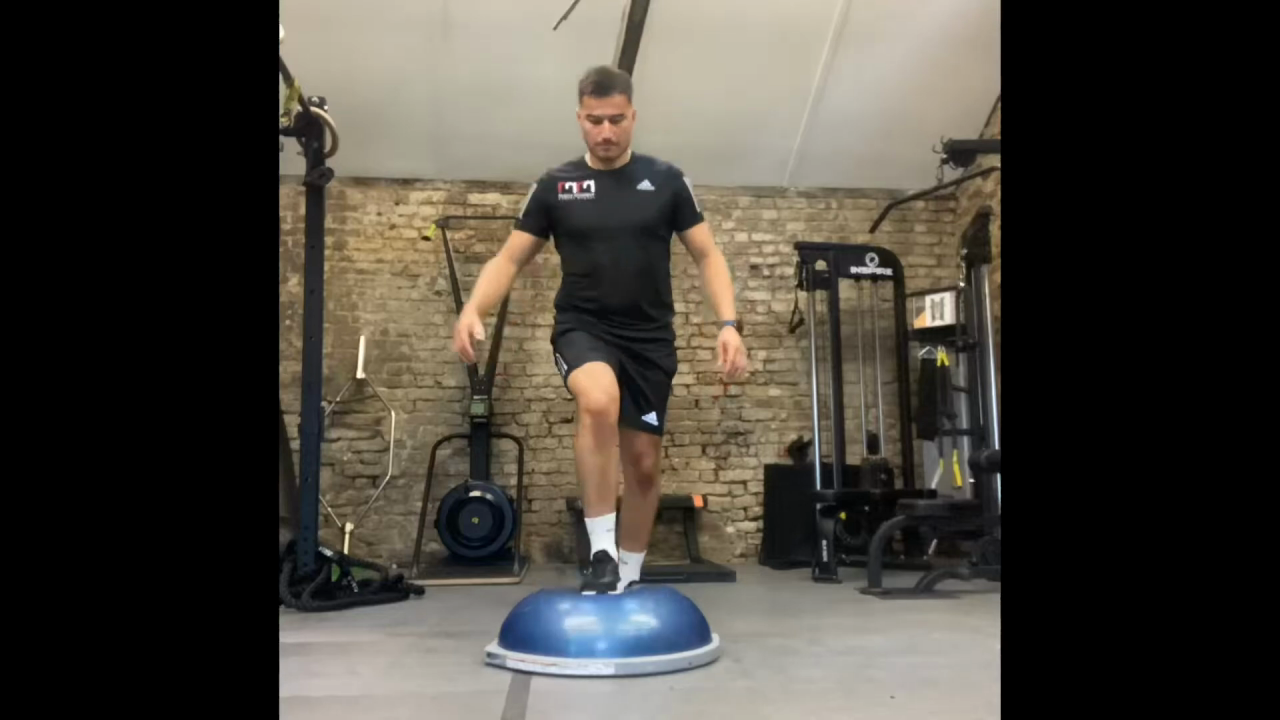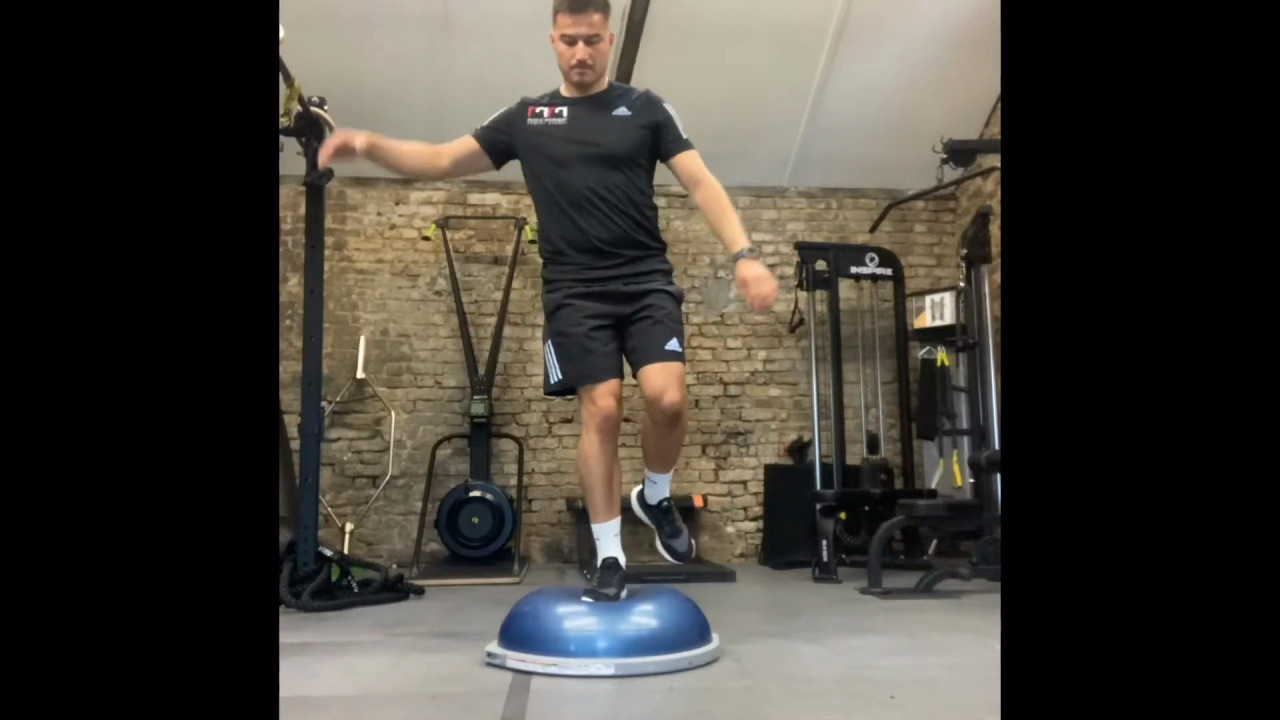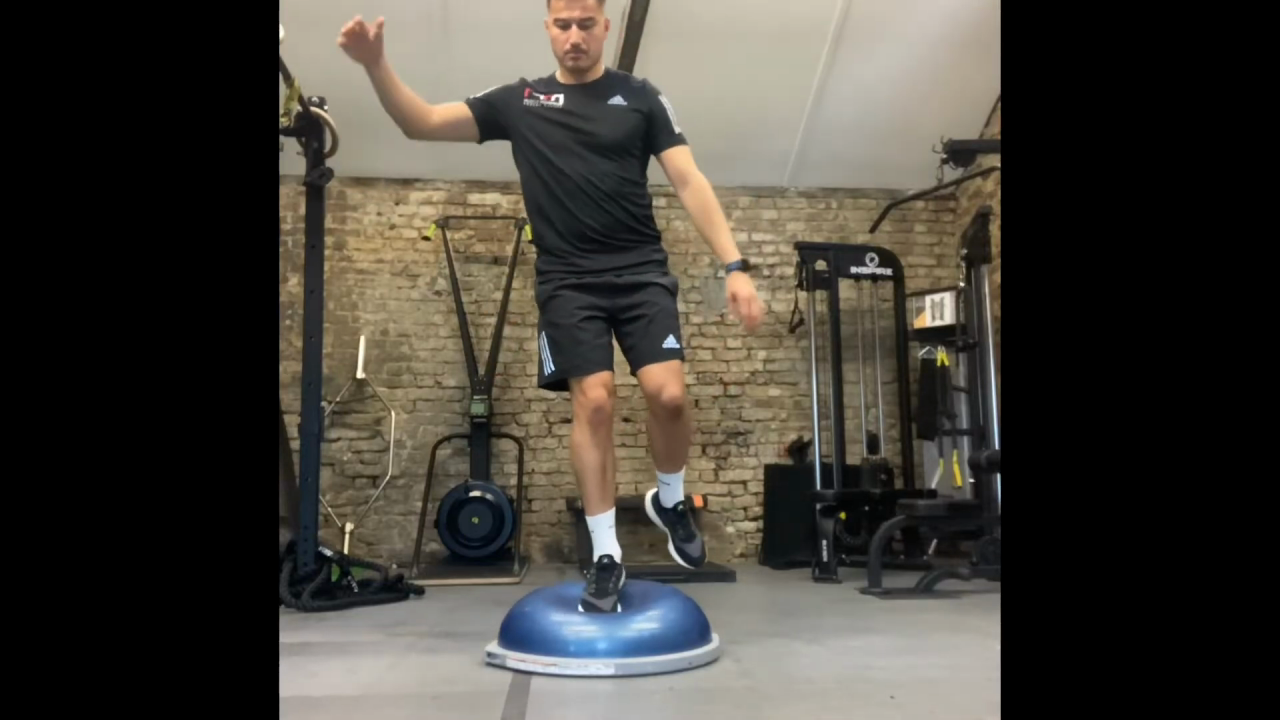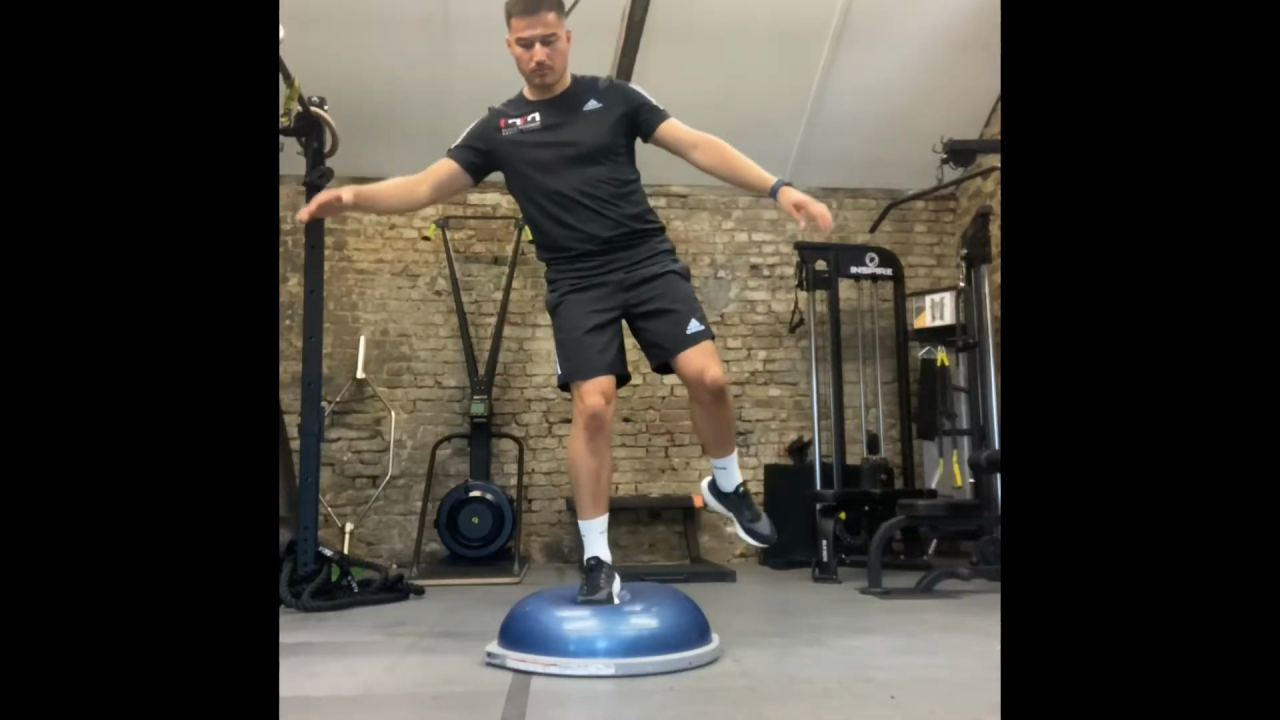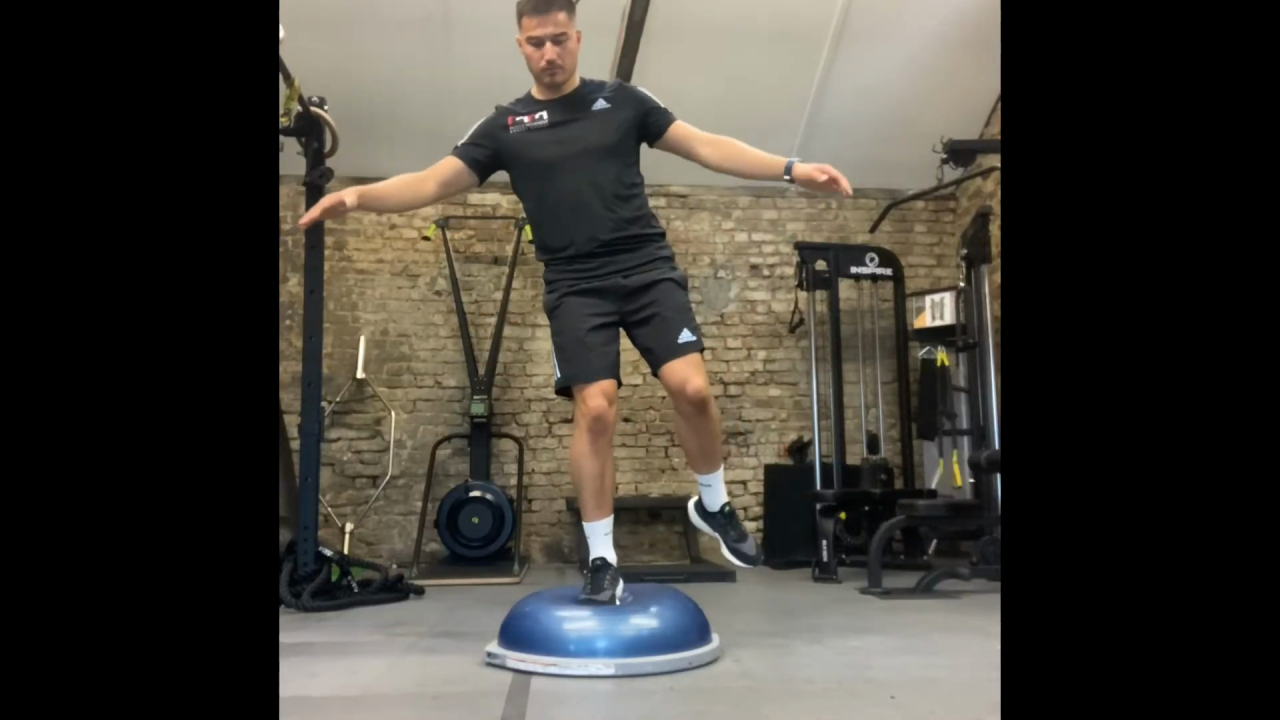
dt=1s
person 1, frame 1
left shoulder: (666, 180)
right shoulder: (555, 186)
left elbow: (706, 255)
right elbow: (509, 260)
left wrist: (727, 323)
right wrist: (473, 310)
left hip: (648, 337)
right hip: (583, 328)
left knee: (644, 461)
right knee: (600, 401)
left ankle: (630, 575)
right ankle: (602, 552)
person 1, frame 2
left shoulder: (646, 108)
right shoulder: (526, 118)
left elbow: (700, 183)
right elbow: (441, 161)
left wrist: (744, 255)
right wrist: (371, 145)
left hip: (646, 280)
right hip: (575, 288)
left knee: (667, 397)
right knee: (601, 410)
left ankle: (657, 498)
right ankle: (609, 556)
person 1, frame 3
left shoulder: (641, 98)
right shoulder: (518, 101)
left elbow: (689, 181)
right elbow: (421, 122)
left wrist: (734, 266)
right wrist: (375, 63)
left hip: (640, 269)
right hip: (567, 279)
left knee: (668, 393)
right knee: (593, 401)
left ankle: (669, 501)
right ankle: (606, 556)
person 1, frame 4
left shoulder: (614, 96)
right shoulder: (499, 126)
left elbow: (695, 145)
right elbow: (425, 185)
left wrist: (777, 187)
right wrist: (354, 195)
left hip: (648, 261)
right hip: (577, 282)
left knee: (706, 377)
right knee: (592, 406)
left ankle: (727, 486)
right ankle: (597, 559)
person 1, frame 5
left shoulder: (622, 99)
right shoulder: (505, 126)
left elbow: (705, 145)
right elbow: (431, 184)
left wrist: (791, 170)
right wrist: (358, 195)
left hip: (647, 268)
right hip: (575, 285)
left knee: (692, 388)
right knee: (595, 409)
left ankle: (714, 505)
right ankle: (601, 559)
